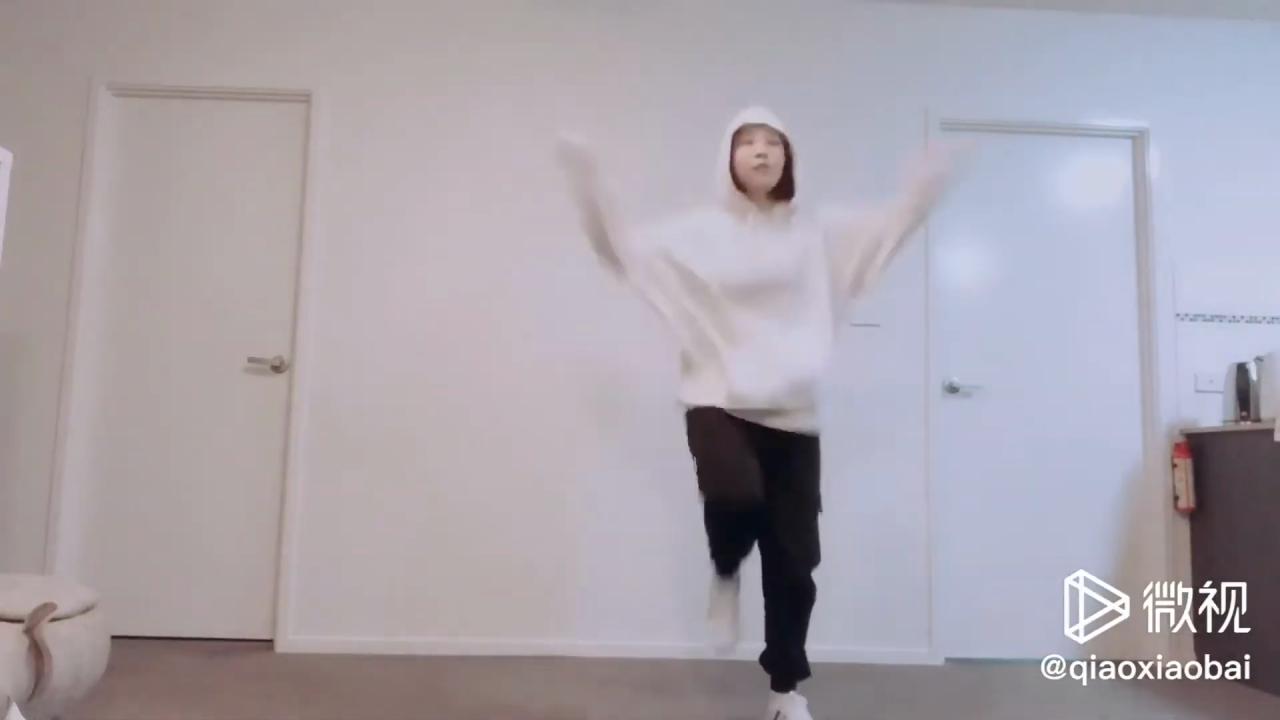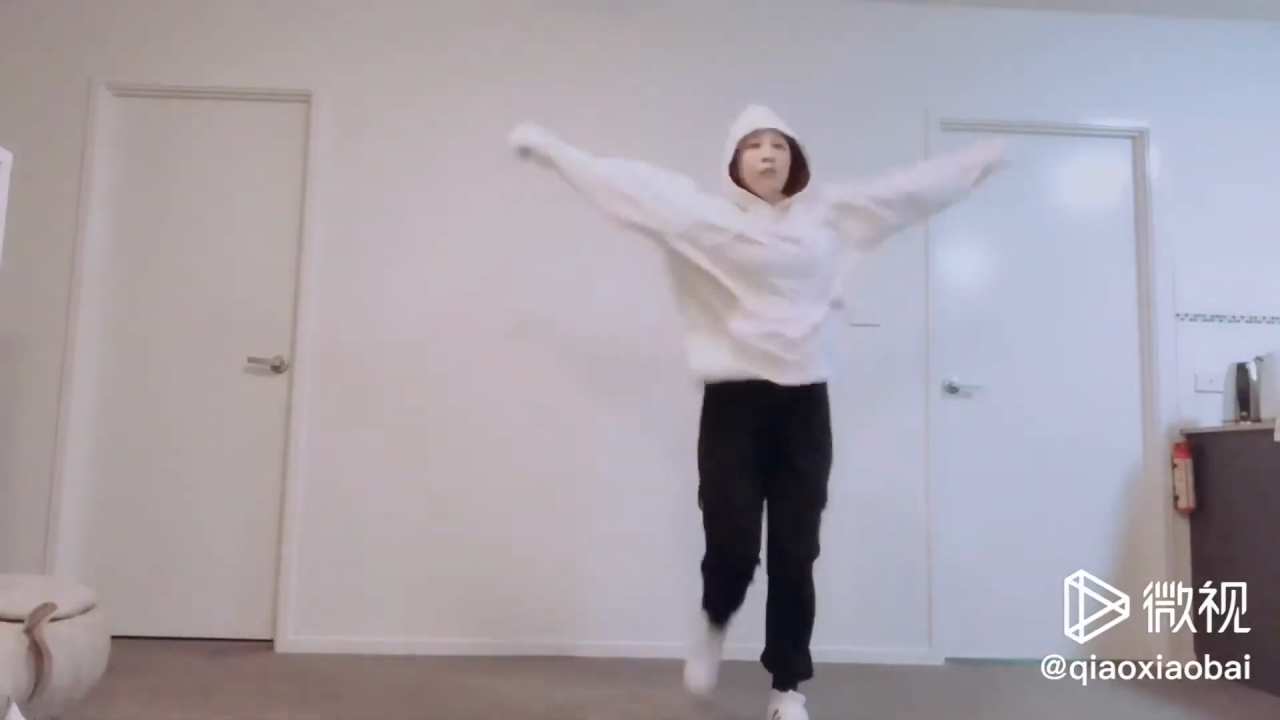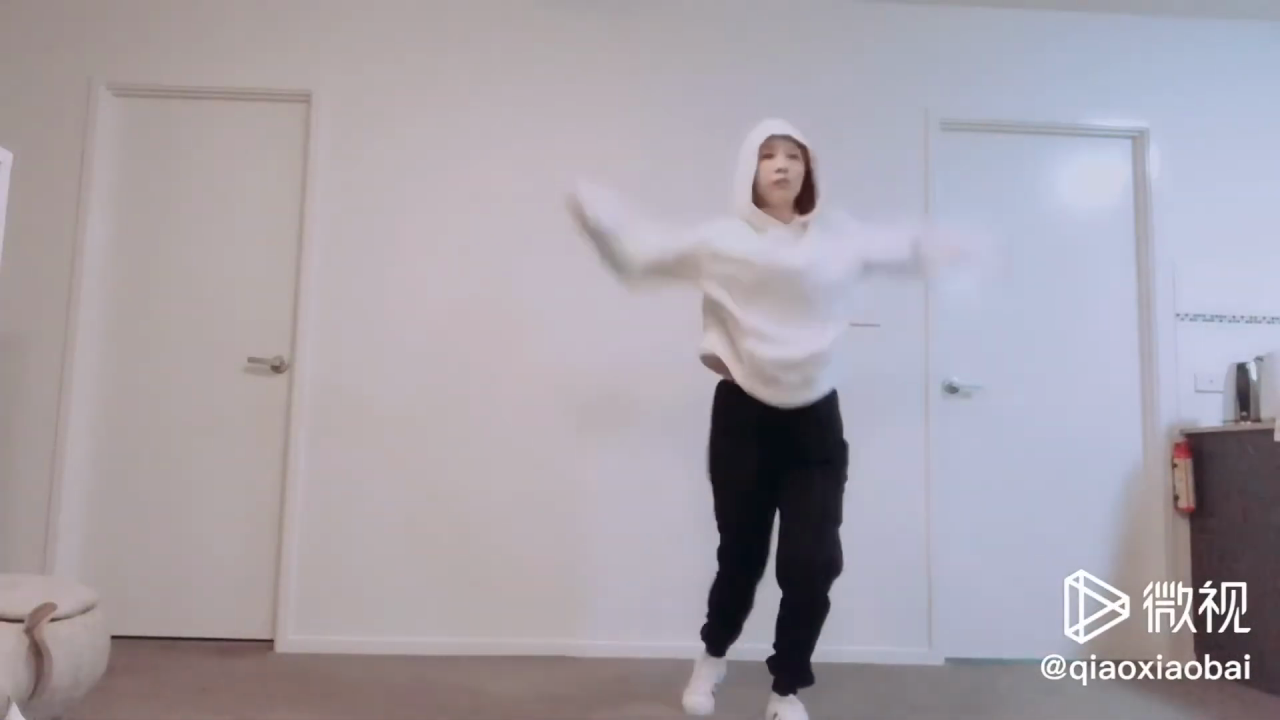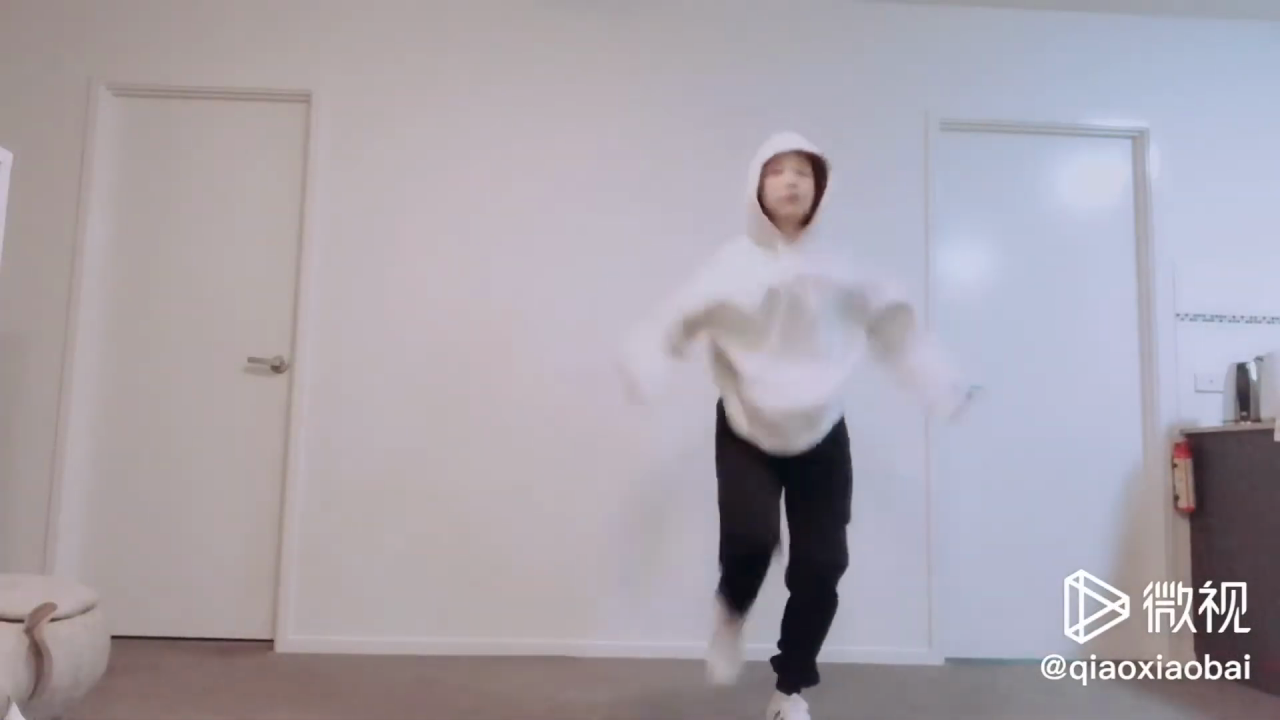
dt=0.1s
person 1, frame 1
left shoulder: (817, 234)
right shoulder: (697, 232)
left elbow: (892, 228)
right elbow: (622, 252)
left wrist: (928, 183)
right wrist: (587, 182)
left hip: (793, 421)
right hip: (720, 410)
left knee: (793, 563)
right knee: (737, 497)
right ankle: (725, 573)
person 1, frame 2
left shoulder: (826, 212)
right shoulder: (703, 213)
left elbow: (904, 191)
right elbow: (622, 182)
left wrist: (976, 161)
right wrist: (546, 146)
left hip: (802, 399)
right hip: (733, 394)
left knee: (795, 547)
right knee: (731, 536)
right ankle: (714, 628)
person 1, frame 3
left shoulder: (838, 235)
right shoulder: (721, 240)
left elbow: (905, 247)
right elbow: (636, 256)
left wrist: (958, 248)
right wrist: (594, 217)
left hip: (813, 414)
right hip: (743, 408)
left knee: (813, 563)
right knee: (741, 553)
right ankle: (713, 657)
person 1, frame 4
left shoulder: (839, 264)
right shoulder: (734, 262)
left elbow: (894, 319)
right elbow: (675, 320)
left wrist: (938, 380)
right wrist: (645, 361)
left hip: (822, 431)
right hip: (750, 430)
left knee: (821, 570)
right knee: (748, 543)
right ankle: (731, 612)
